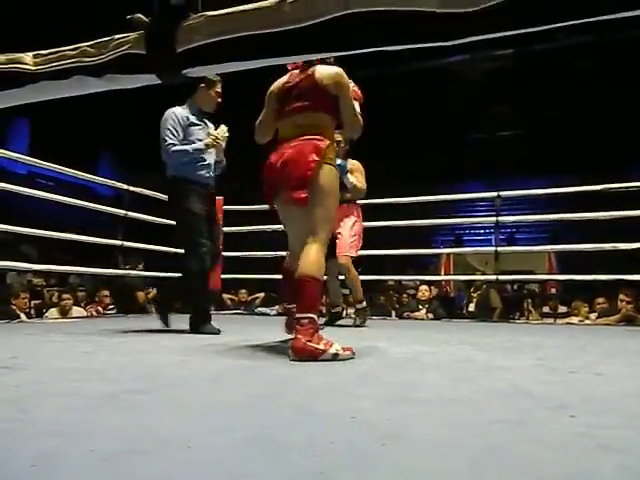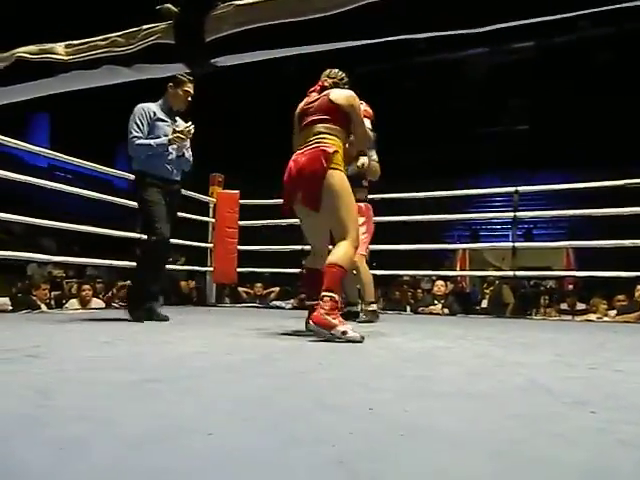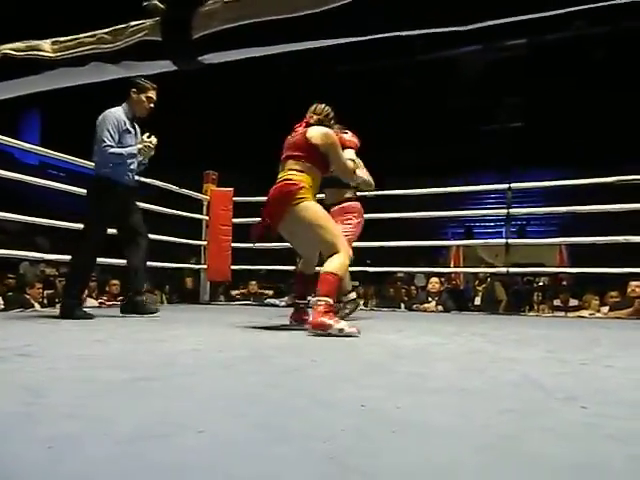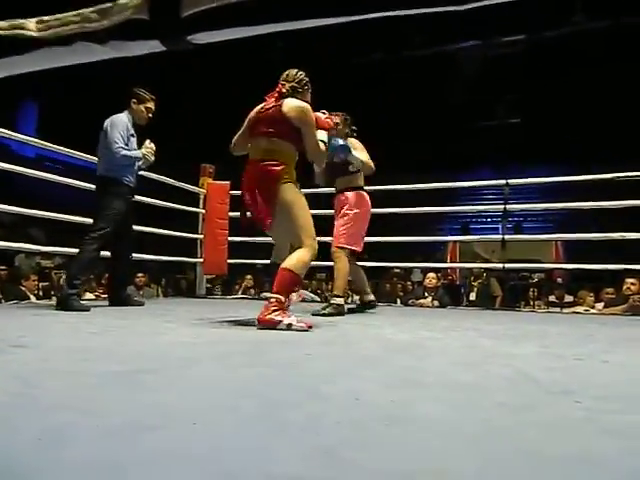
dt=0.4s
person 1, frame 1
left shoulder: (280, 85)
right shoulder: (333, 75)
left elbow: (260, 135)
right elbow: (353, 130)
right wrist: (354, 101)
left hip: (281, 166)
right hip: (314, 160)
left knee: (298, 246)
right knee: (316, 243)
left ankle: (297, 317)
right ankle: (306, 333)
person 1, frame 2
left shoulder: (304, 104)
right shoulder: (346, 96)
right elbow: (364, 142)
right wrist: (365, 121)
left hip: (297, 169)
right hip: (324, 166)
left knee: (319, 248)
right knee: (348, 238)
left ankle: (316, 312)
right ankle: (327, 311)
person 1, frame 3
left shoulder: (293, 137)
right shoulder: (325, 134)
right elbow: (348, 175)
right wrist: (349, 148)
left hip: (279, 200)
right hip: (296, 198)
left knee: (310, 255)
right knee: (341, 251)
left ankle: (300, 307)
right ankle: (323, 314)
person 1, frame 4
left shoulder: (260, 109)
right shoulder: (300, 107)
left elbow: (236, 148)
right elbow: (317, 157)
right wrist: (322, 129)
left hip: (254, 181)
right hip: (277, 180)
left knee: (286, 244)
right knee: (307, 247)
left ankle: (277, 299)
right ankle: (274, 309)
person 2, frame 1
left shoulder: (210, 126)
right shoulder: (176, 115)
left elbow: (217, 168)
right elbow: (170, 153)
left wrist: (218, 150)
right wrist: (204, 145)
left hip: (205, 192)
right hip: (186, 190)
left knee: (211, 252)
right knee: (200, 251)
left ankle: (168, 297)
right ankle: (201, 318)
person 2, frame 2
left shoulder: (185, 123)
right shoulder: (145, 111)
left elbow: (188, 163)
right elbow: (134, 146)
left wrist: (182, 149)
right wrist: (168, 140)
left hip: (173, 187)
right hip: (151, 184)
left knee: (161, 241)
right knee: (159, 235)
left ankle: (146, 302)
right ankle: (140, 299)
person 2, frame 3
left shoulder: (135, 127)
right shoulder: (113, 116)
right elbow: (105, 153)
left wrist: (145, 155)
right wrist: (137, 150)
left hip: (126, 192)
right hip: (107, 189)
left knee: (138, 240)
right knee: (91, 243)
left ankle: (134, 298)
right ankle: (71, 303)
person 2, frame 4
left shoulder: (128, 127)
right shoulder: (118, 121)
right elbow: (117, 154)
left wrist: (144, 161)
right wrist: (141, 153)
left hip: (123, 191)
right hip: (113, 189)
left knee: (123, 242)
right knee: (97, 238)
left ankle: (118, 292)
right ankle: (69, 293)
person 3, frame 1
left shoulder: (353, 165)
left elbow: (361, 192)
left wrist: (345, 175)
left hip: (348, 214)
left knee: (344, 261)
right knee: (330, 266)
left ankle: (360, 306)
right ankle: (335, 310)
person 3, frame 2
left shoulder: (363, 161)
left elbow: (374, 175)
left wrist: (369, 147)
left hip: (360, 211)
left knee: (357, 258)
left ankle: (371, 307)
right ankle: (352, 307)
person 3, frame 3
left shoulder: (350, 159)
left elbow: (370, 186)
left hip: (350, 211)
right hip: (334, 214)
left ankle: (349, 298)
right ankle: (338, 301)
person 3, frame 4
left shoulder: (352, 144)
right shoulder: (330, 153)
left elbow: (369, 167)
right elbow: (320, 181)
left wrist: (350, 155)
left hip: (355, 202)
right hip: (342, 204)
left knee: (338, 250)
right knee: (346, 255)
left ankle: (337, 302)
right ankle: (367, 297)
